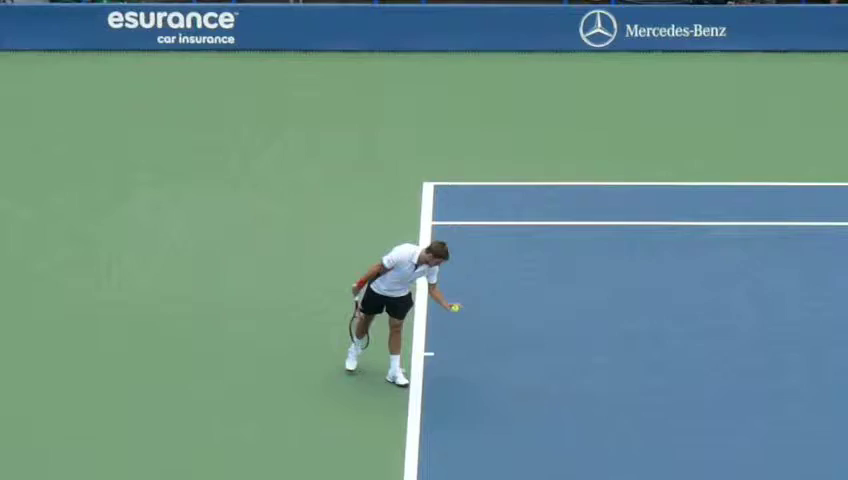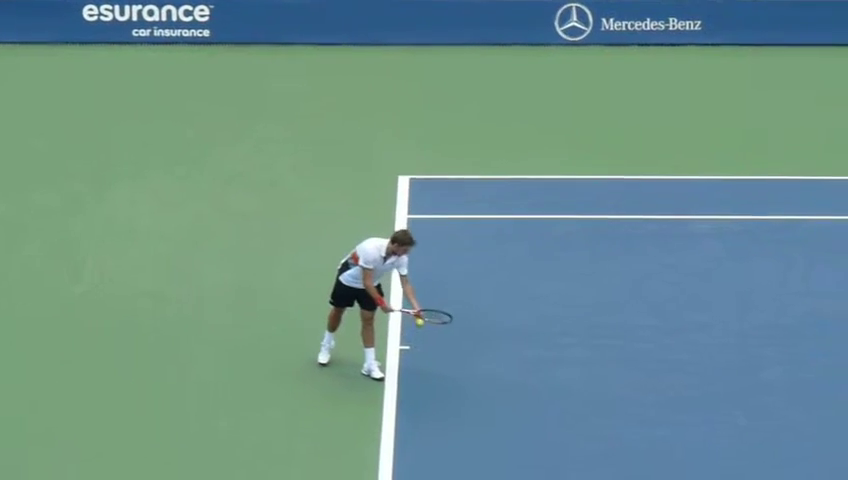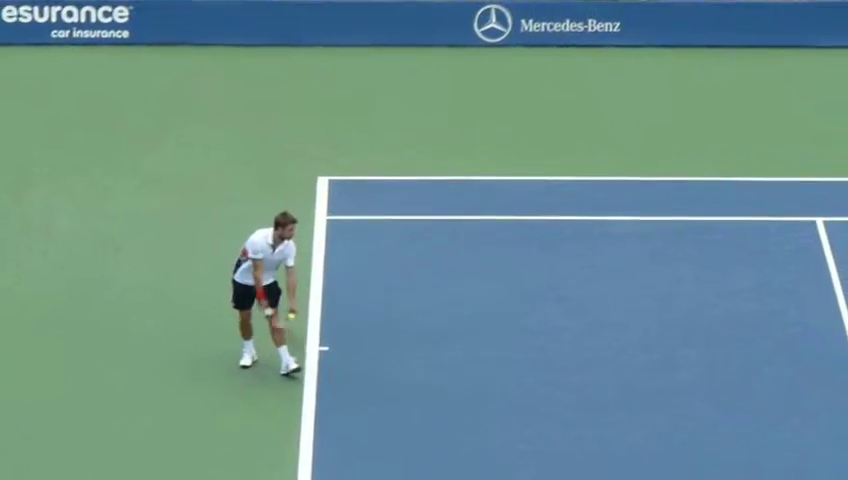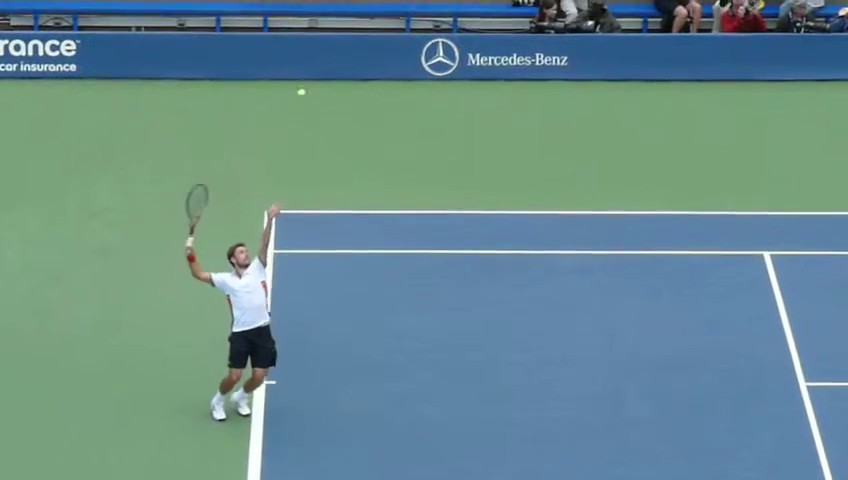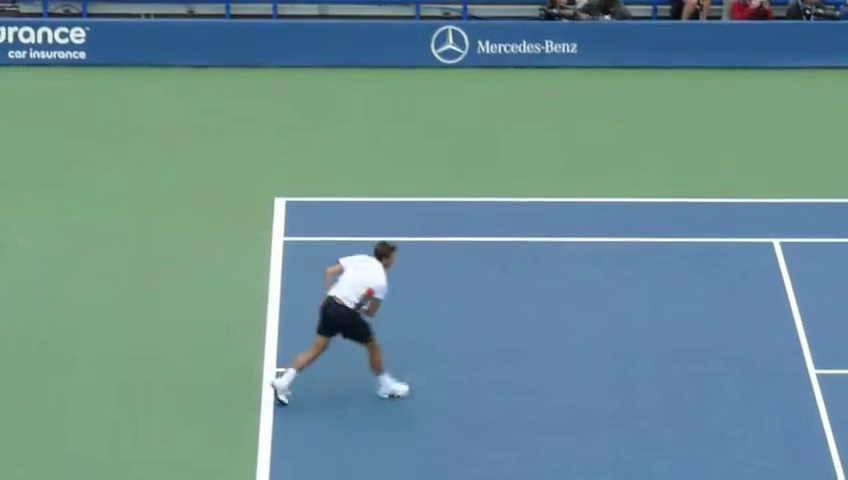
dt=1s
person 1, frame 1
left shoulder: (432, 267)
right shoulder: (403, 253)
left elbow: (432, 289)
right elbow: (377, 268)
left wrist: (446, 305)
right wrist: (359, 284)
left hip: (400, 295)
right hip: (377, 289)
left knee: (396, 327)
right knee: (366, 319)
left ankle: (395, 371)
right ankle: (354, 352)
person 1, frame 2
left shoulder: (401, 258)
right shoulder: (370, 249)
left elbow: (405, 283)
right elbow: (366, 281)
left wrist: (415, 306)
right wrist: (381, 302)
left hip: (371, 285)
right hip: (347, 281)
left knee: (368, 320)
right knee: (337, 312)
left ankle: (370, 365)
right ankle: (327, 345)
person 1, frame 3
left shoulder: (289, 246)
right shoulder: (257, 240)
left elbow: (290, 275)
right elbow: (256, 272)
left wrist: (292, 302)
right wrist: (261, 298)
left hip: (268, 282)
right hip: (244, 281)
left knee: (274, 319)
right knee: (245, 317)
left ankle: (286, 361)
right ankle: (249, 352)
person 1, frame 4
left shoulder: (257, 269)
right shoulder: (226, 279)
left elbow: (264, 244)
right elbow: (198, 275)
left wrist: (269, 220)
right wrist: (190, 254)
left hip: (262, 331)
right hip: (241, 333)
left knee: (258, 377)
right knee: (234, 377)
left ankle: (240, 399)
right ankle: (218, 402)
person 1, frame 5
left shoulder: (357, 259)
right shoulder: (380, 280)
left elbow: (330, 271)
right elbow: (372, 310)
left wrist: (330, 292)
right wrist: (364, 308)
left hip: (329, 306)
right hip: (346, 313)
left knee: (317, 349)
right knee: (373, 346)
left ankle: (283, 382)
right ankle: (386, 387)
